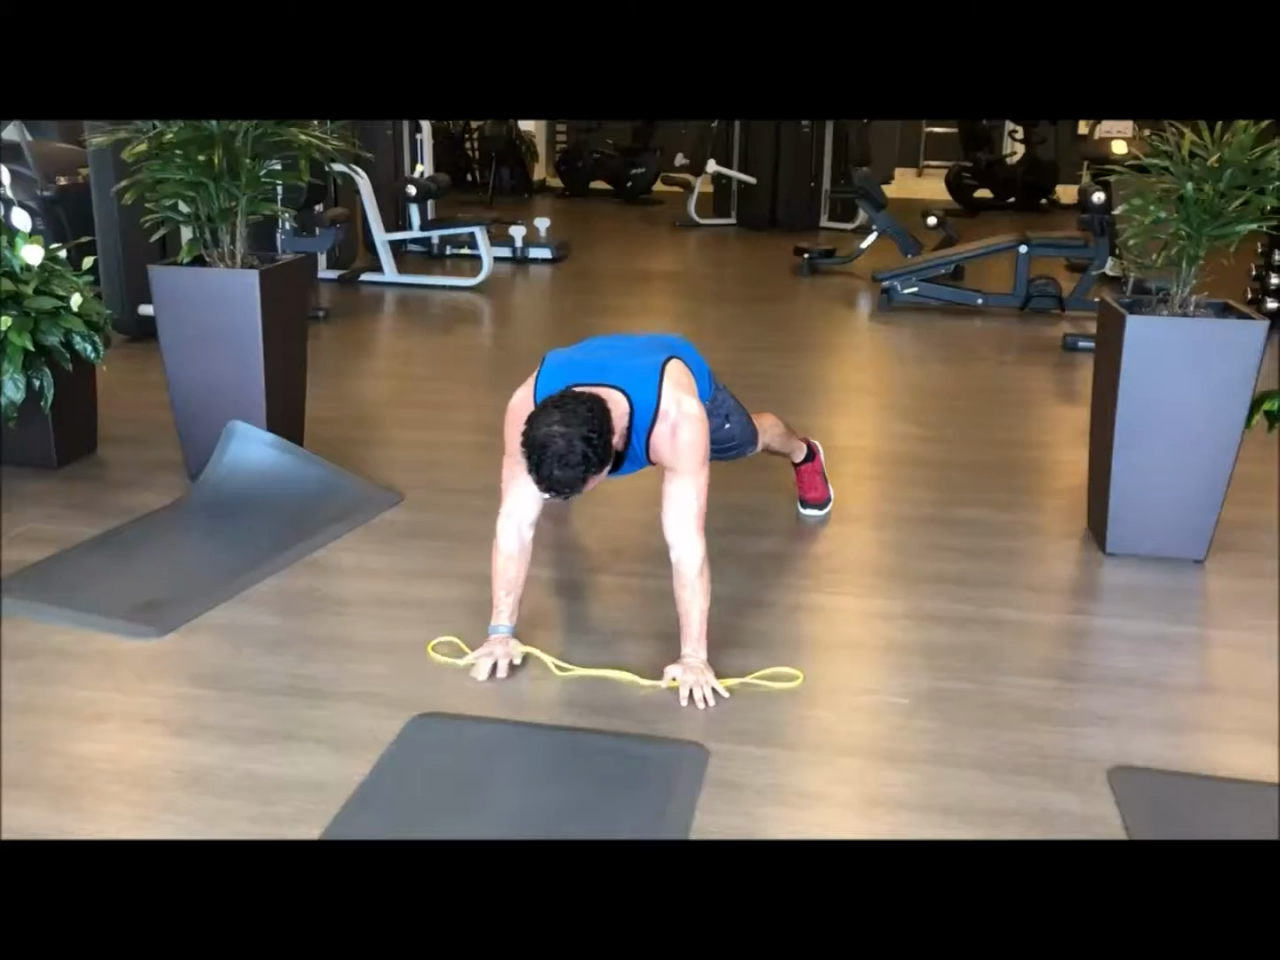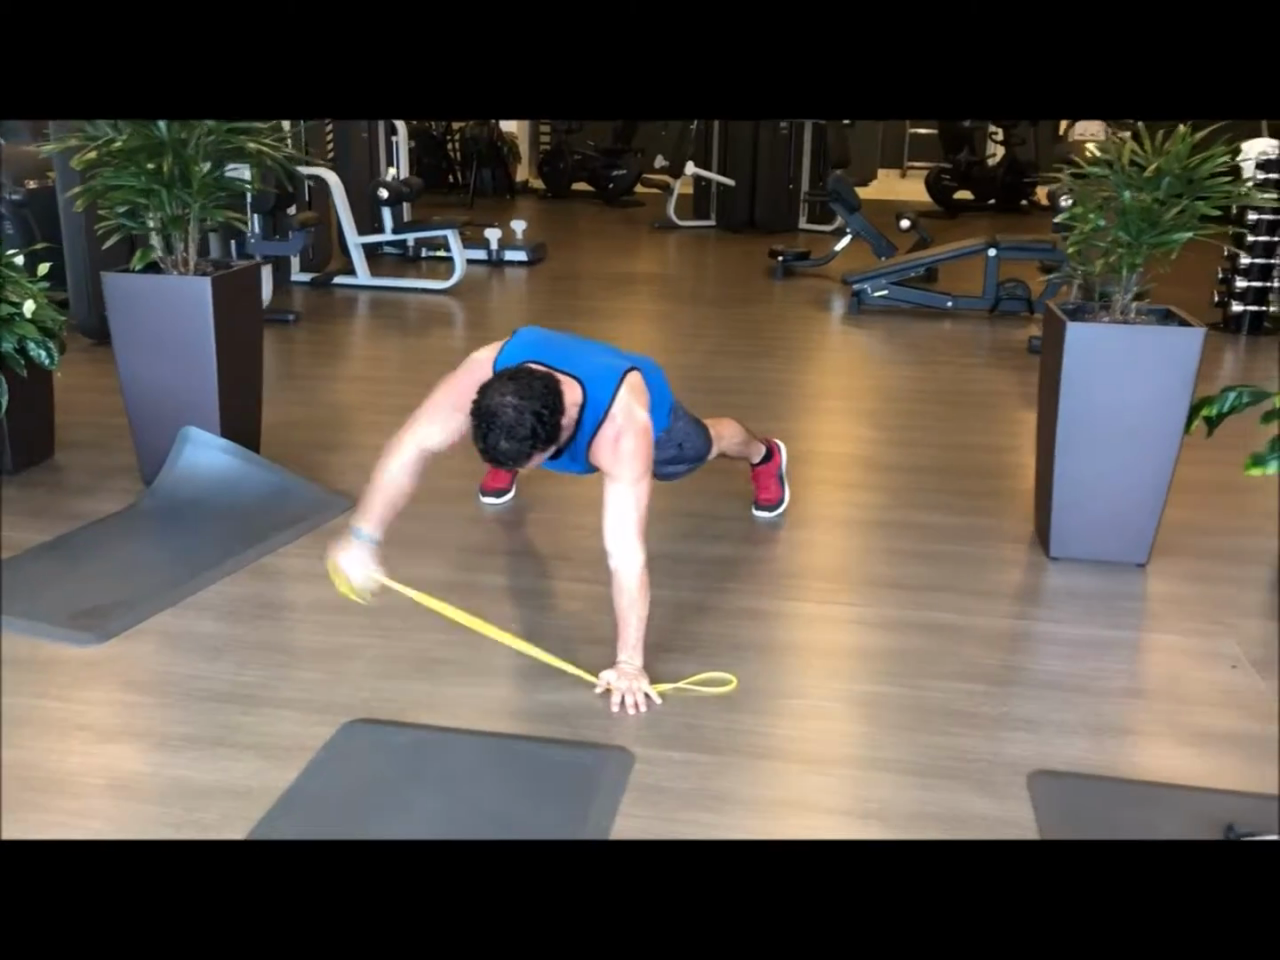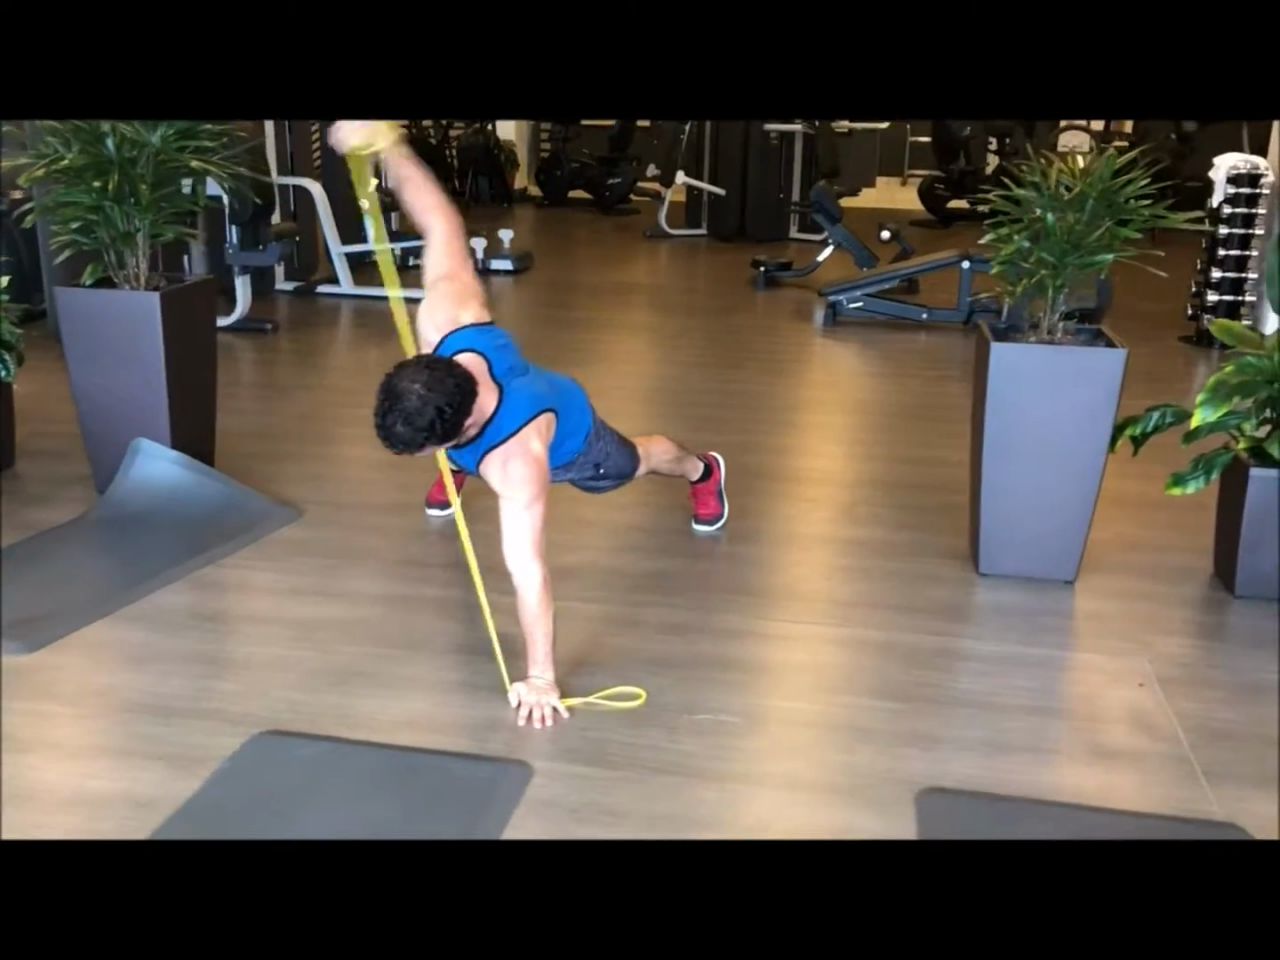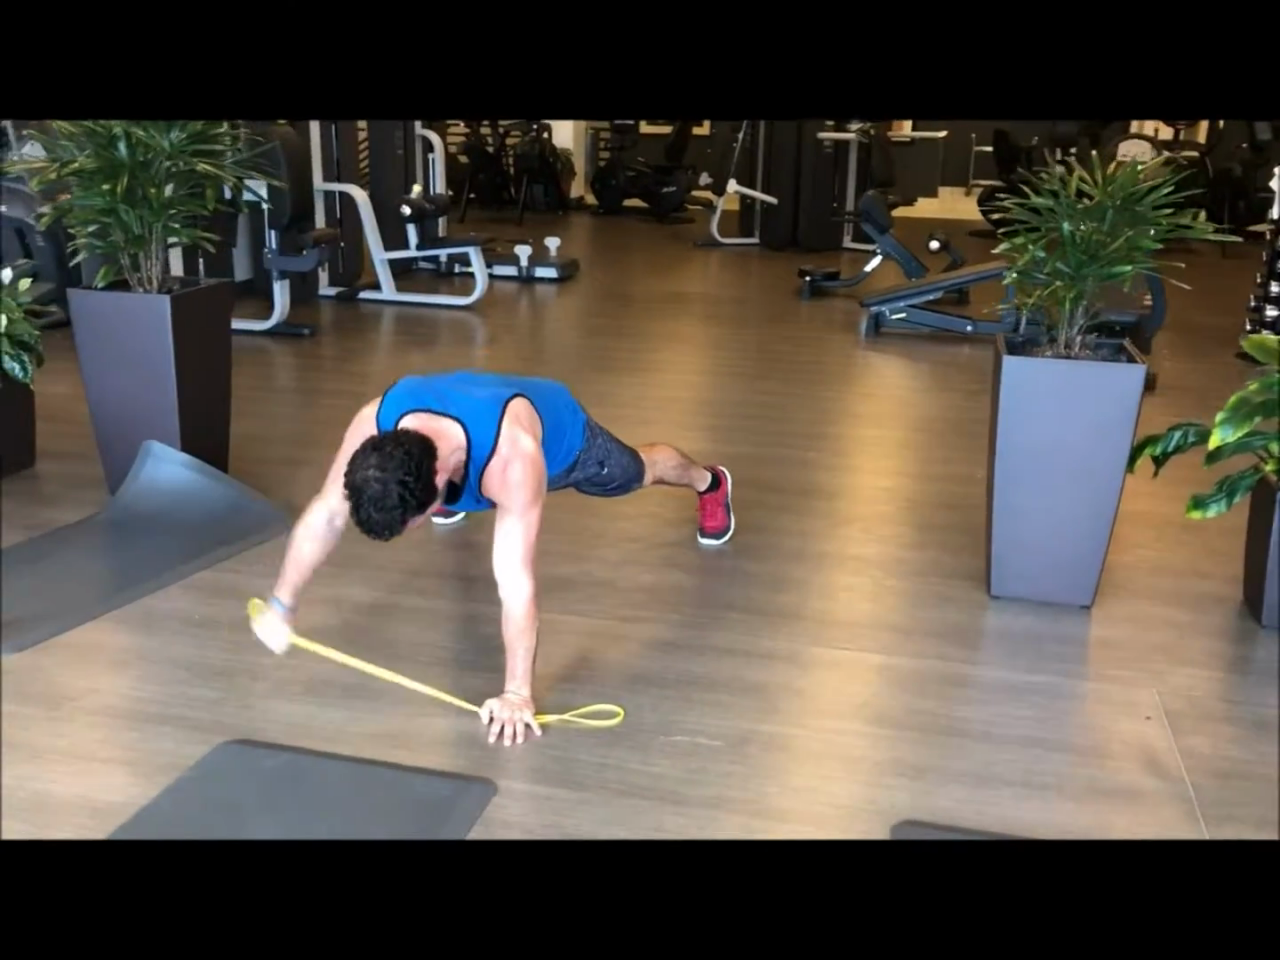
dt=0.7s
person 1, frame 1
left shoulder: (676, 420)
right shoulder: (529, 407)
left elbow: (685, 543)
right elbow: (515, 522)
left wrist: (694, 658)
right wrist: (501, 631)
left hip: (687, 372)
left knee: (750, 439)
left ankle: (803, 453)
person 1, frame 2
left shoulder: (623, 431)
right shoulder: (492, 370)
left elbow: (625, 553)
right elbow: (413, 445)
left wrist: (629, 665)
right wrist: (362, 538)
left hip: (646, 407)
left knee: (711, 442)
right knee: (516, 456)
left ankle: (763, 453)
right ankle: (508, 467)
person 1, frame 3
left shoulder: (513, 459)
right shoulder: (448, 328)
left elbow: (528, 573)
right elbow: (443, 230)
left wrist: (540, 680)
right wrist: (386, 146)
left hip: (569, 443)
right hip: (527, 393)
left knee: (635, 462)
right knee: (445, 463)
left ankle: (700, 471)
right ankle: (456, 471)
person 1, frame 4
left shoulder: (510, 459)
right shoulder: (373, 427)
left elbow: (515, 585)
right elbow: (326, 515)
left wrist: (516, 694)
right wrist: (281, 607)
left hip: (564, 439)
right hip: (477, 413)
left knee: (639, 471)
right knee: (461, 501)
left ankle: (708, 481)
right ankle: (471, 498)
